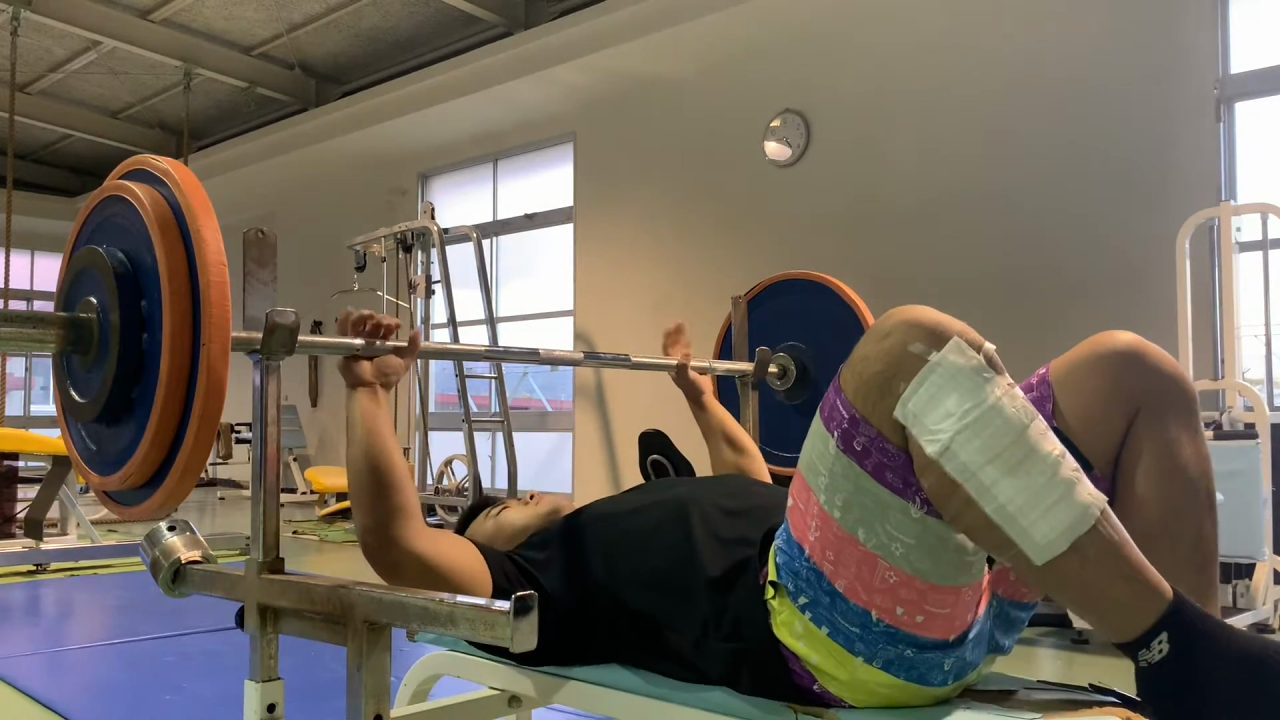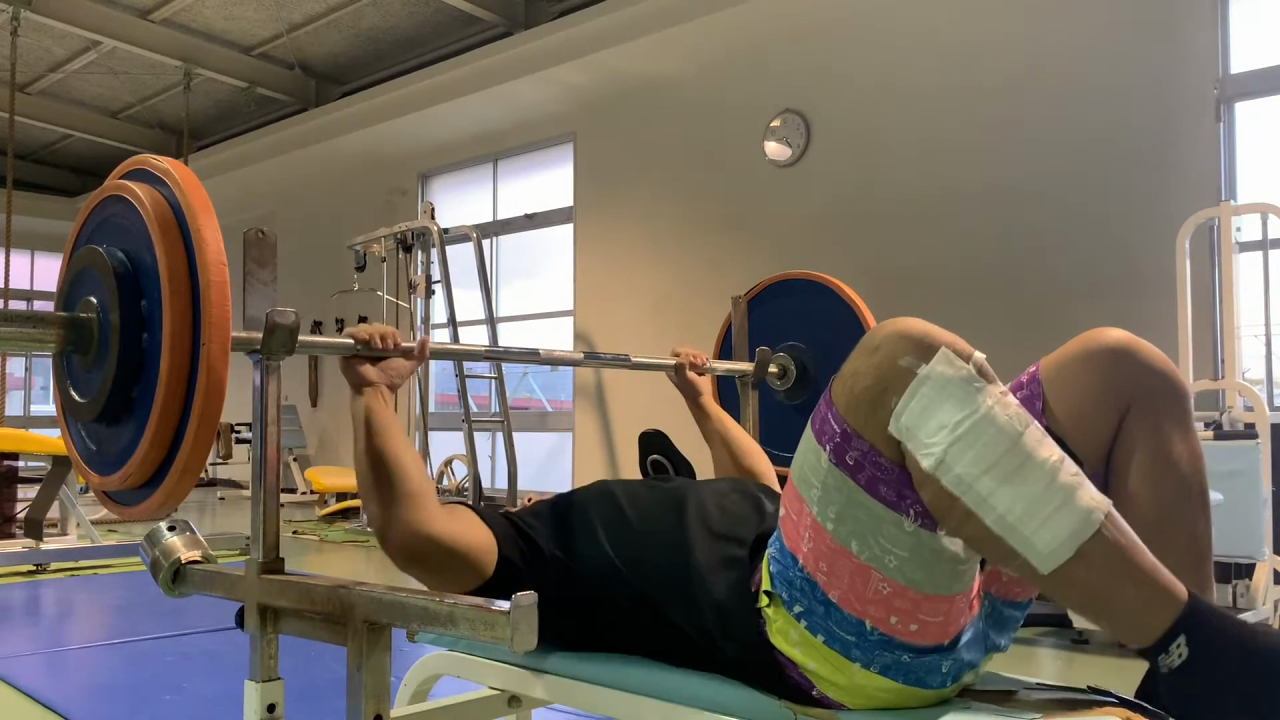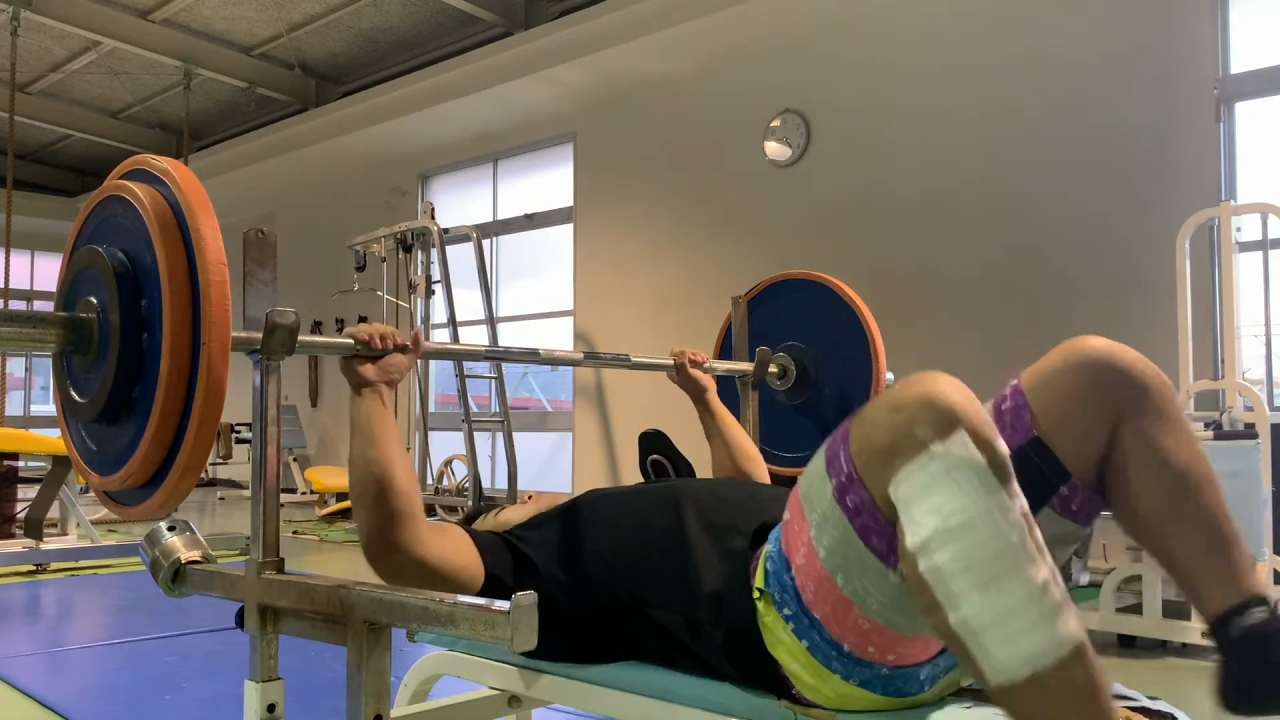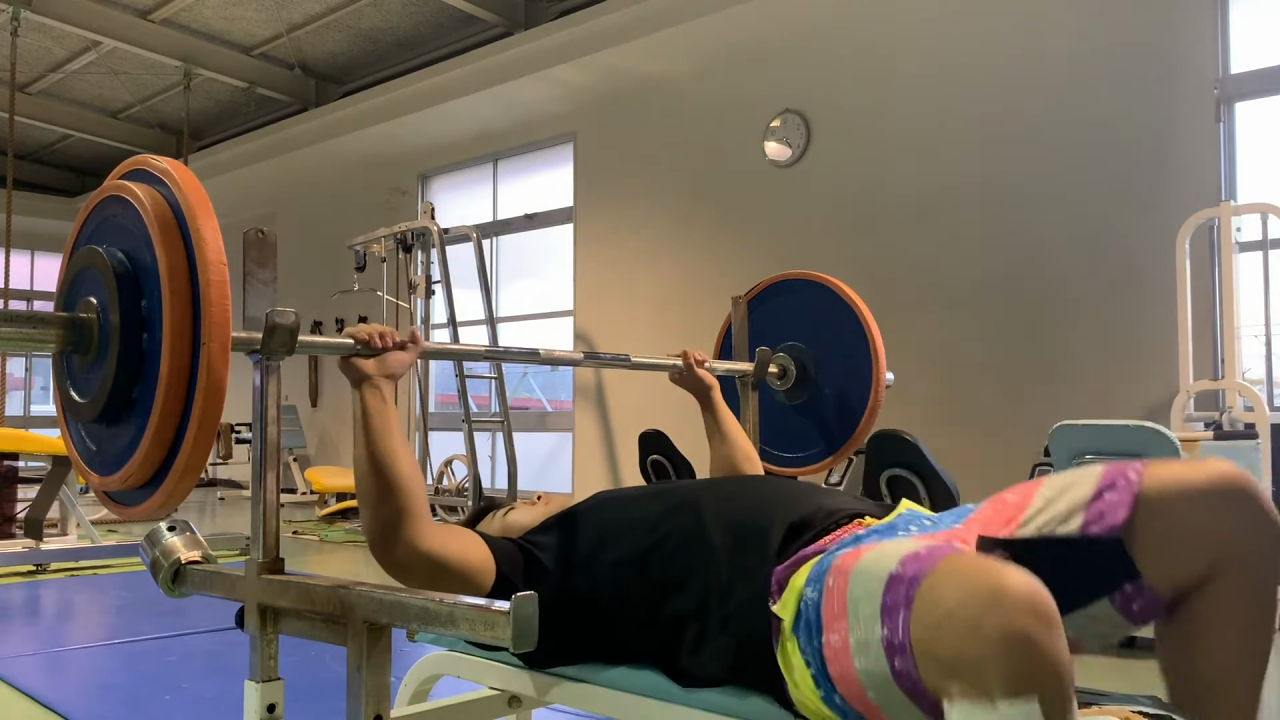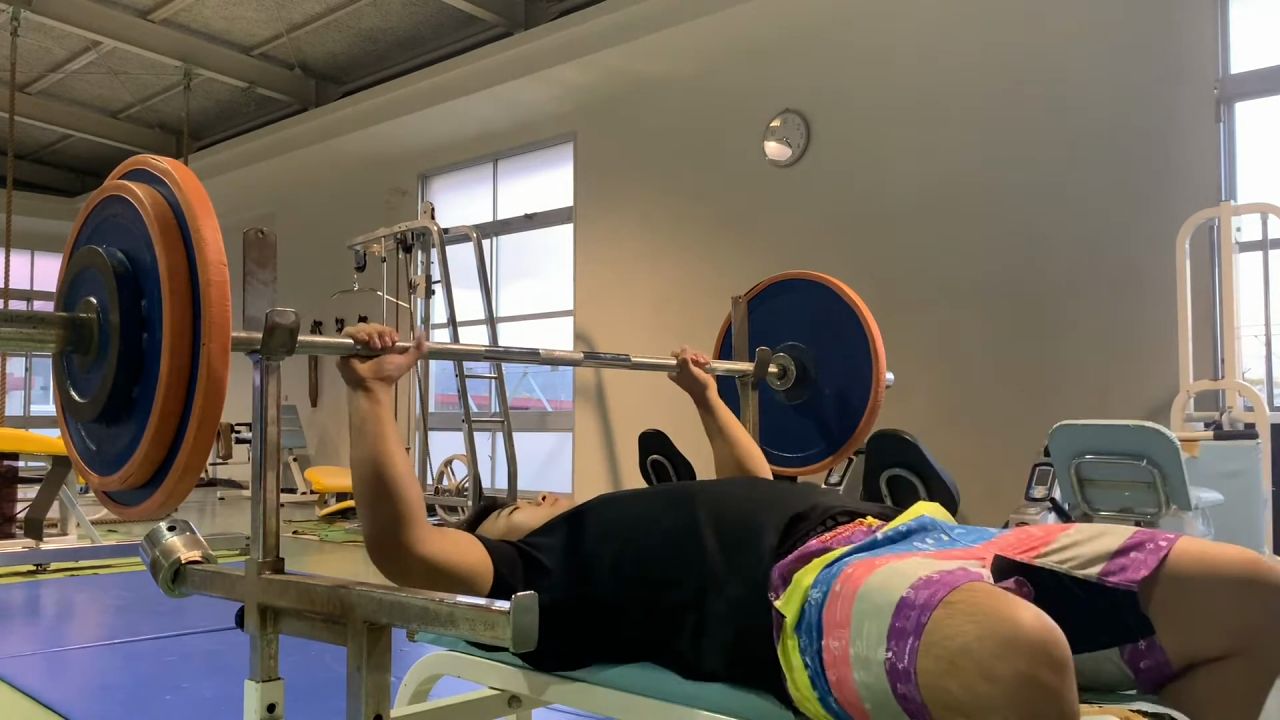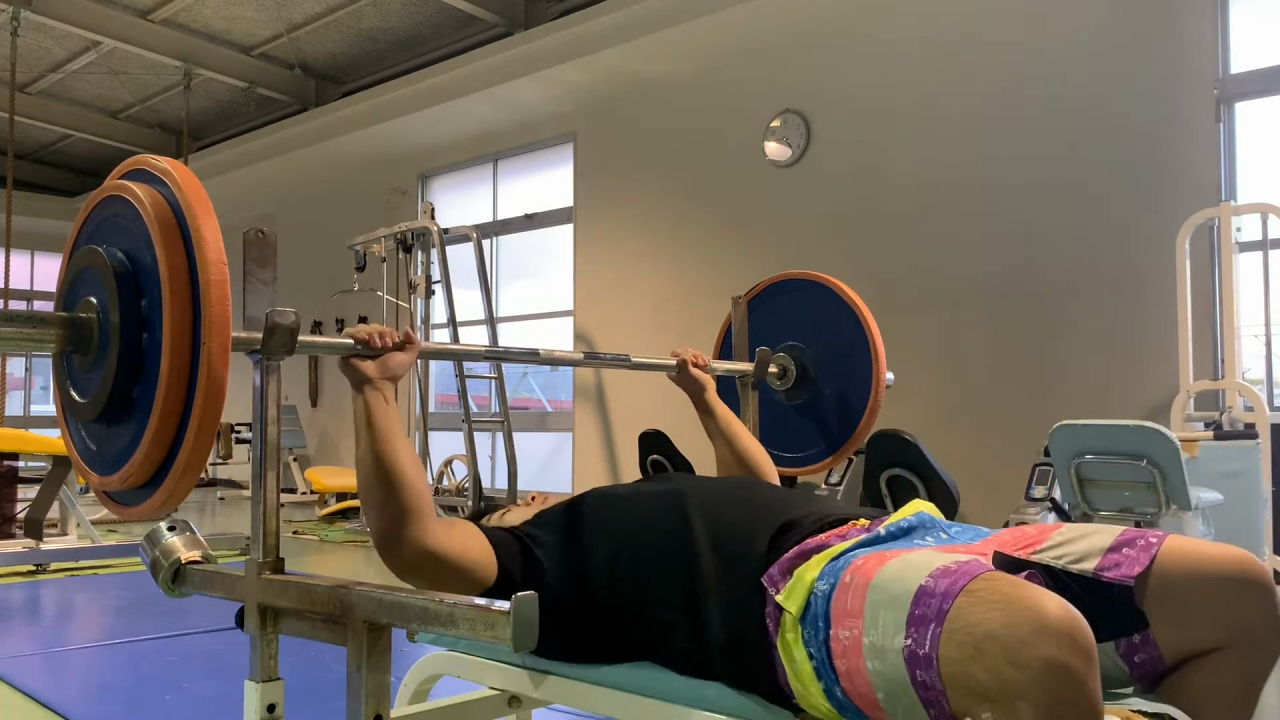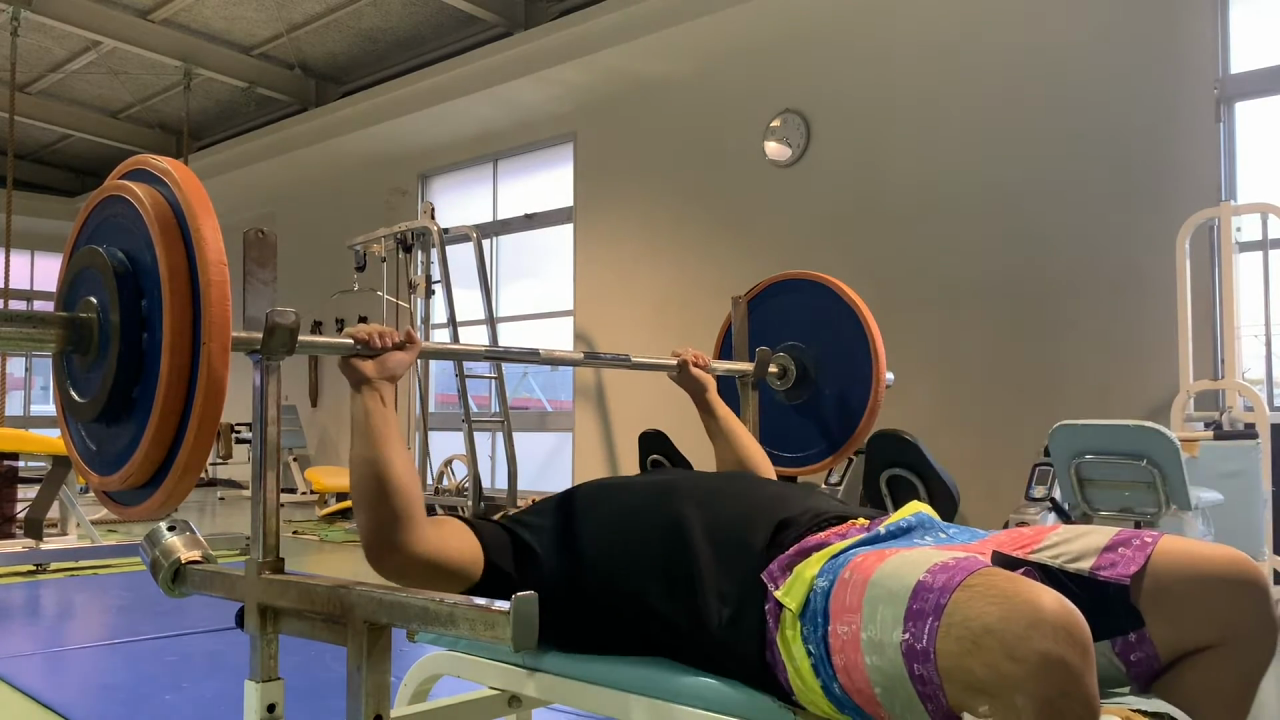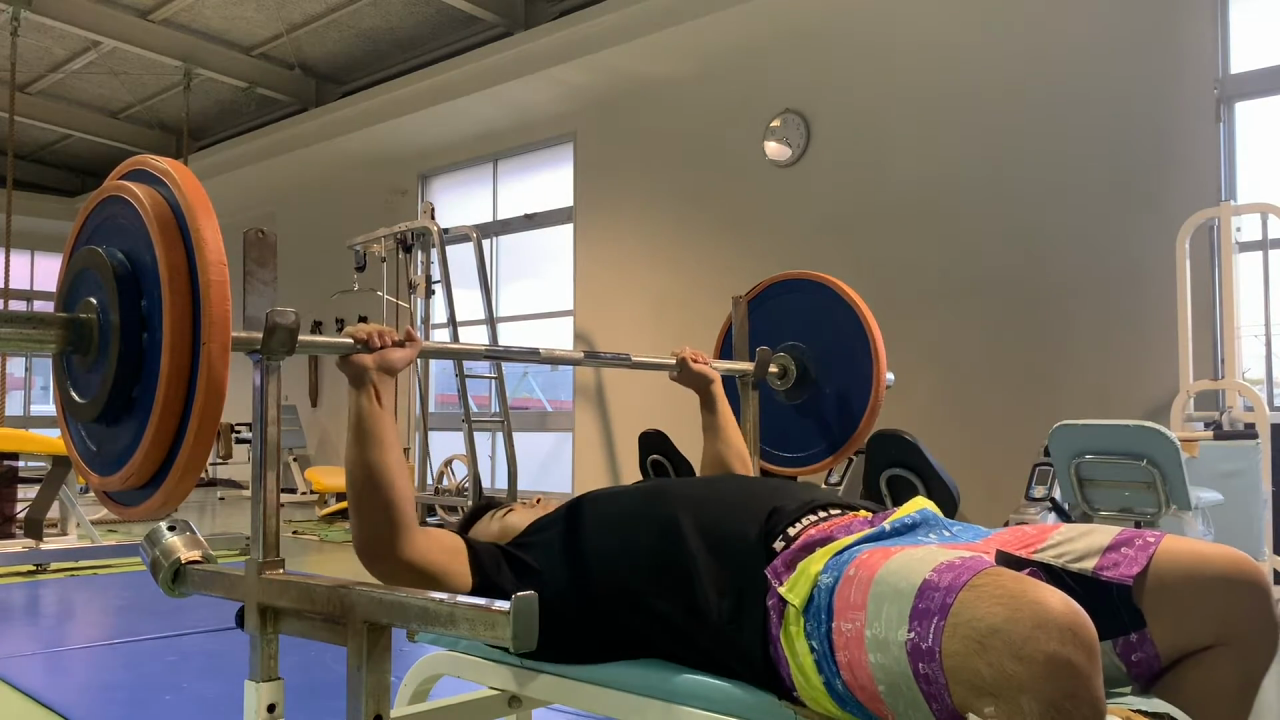
dt=0.3s
person 1, frame 1
left shoulder: (632, 534)
right shoulder: (530, 584)
left elbow: (749, 488)
right elbow: (397, 545)
left wrist: (701, 398)
right wrist: (369, 392)
left hip: (952, 590)
right hip: (836, 618)
left knee: (1132, 371)
right knee: (916, 344)
person 1, frame 2
left shoulder: (639, 525)
right shoulder: (531, 560)
left elbow: (760, 493)
right elbow: (414, 531)
left wrist: (704, 405)
right wrist: (374, 394)
left hip: (948, 596)
right hip: (828, 615)
left knee: (1121, 368)
right knee: (908, 355)
person 1, frame 3
left shoulder: (615, 528)
right shoulder: (523, 568)
left elbow: (753, 492)
right elbow: (398, 544)
left wrist: (708, 398)
right wrist: (373, 393)
left hip: (939, 590)
right hip: (813, 618)
left knee: (1105, 376)
right knee: (927, 414)
person 1, frame 4
left shoulder: (631, 532)
right shoulder: (532, 573)
right elbow: (405, 542)
left wrist: (710, 400)
right wrist: (374, 389)
left hip: (903, 538)
right hip: (813, 595)
right knee: (1006, 620)
person 1, frame 5
left shoulder: (633, 535)
right shoulder: (534, 576)
left elbow: (752, 502)
right elbow: (403, 546)
left wrist: (708, 398)
right wrist: (371, 391)
right hip: (812, 592)
person 1, frame 6
left shoulder: (626, 529)
right shoulder: (528, 564)
right elbow: (412, 543)
left wrist: (708, 401)
right wrist: (375, 390)
left hip: (896, 542)
right hip: (807, 596)
person 1, frame 7
left shoulder: (608, 525)
right shoulder: (524, 557)
right elbow: (399, 543)
left wrist: (710, 398)
right wrist: (373, 389)
right hip: (803, 592)
right knee: (1041, 640)
person 1, frame 8
left shoulder: (613, 532)
right shoulder: (519, 578)
right elbow: (391, 544)
left wrist: (710, 395)
right wrist: (372, 386)
right hip: (806, 588)
